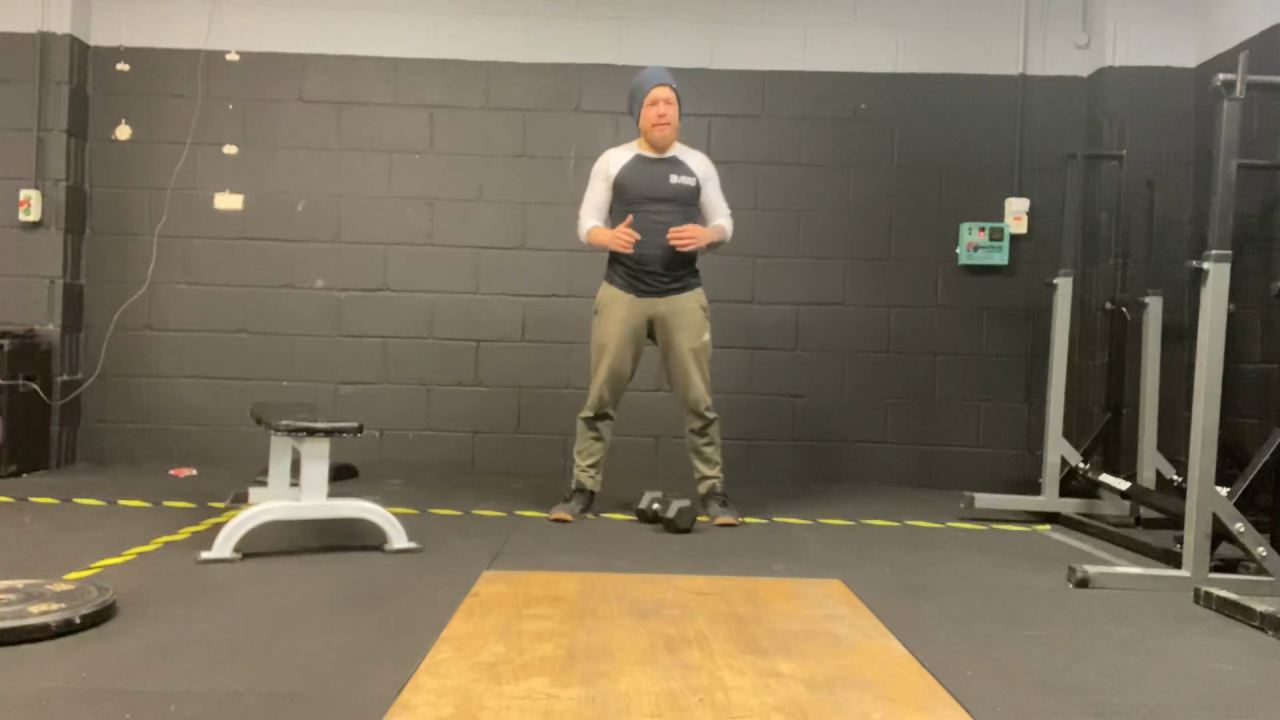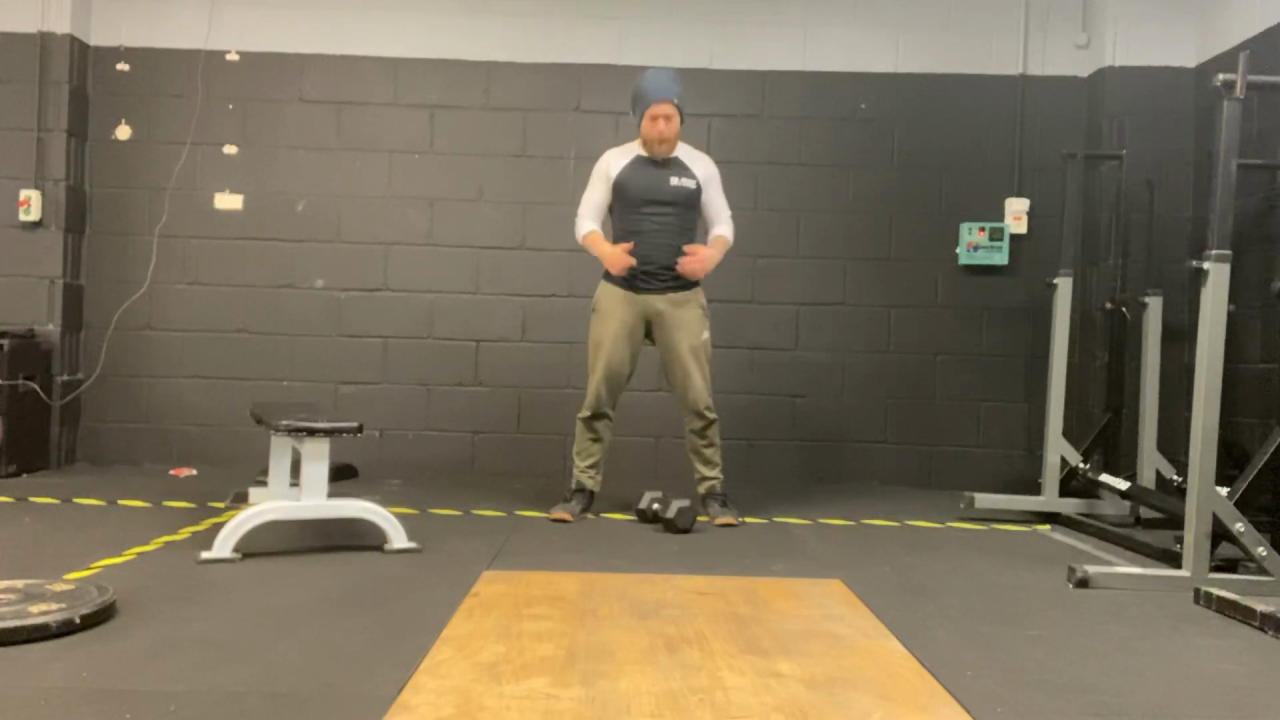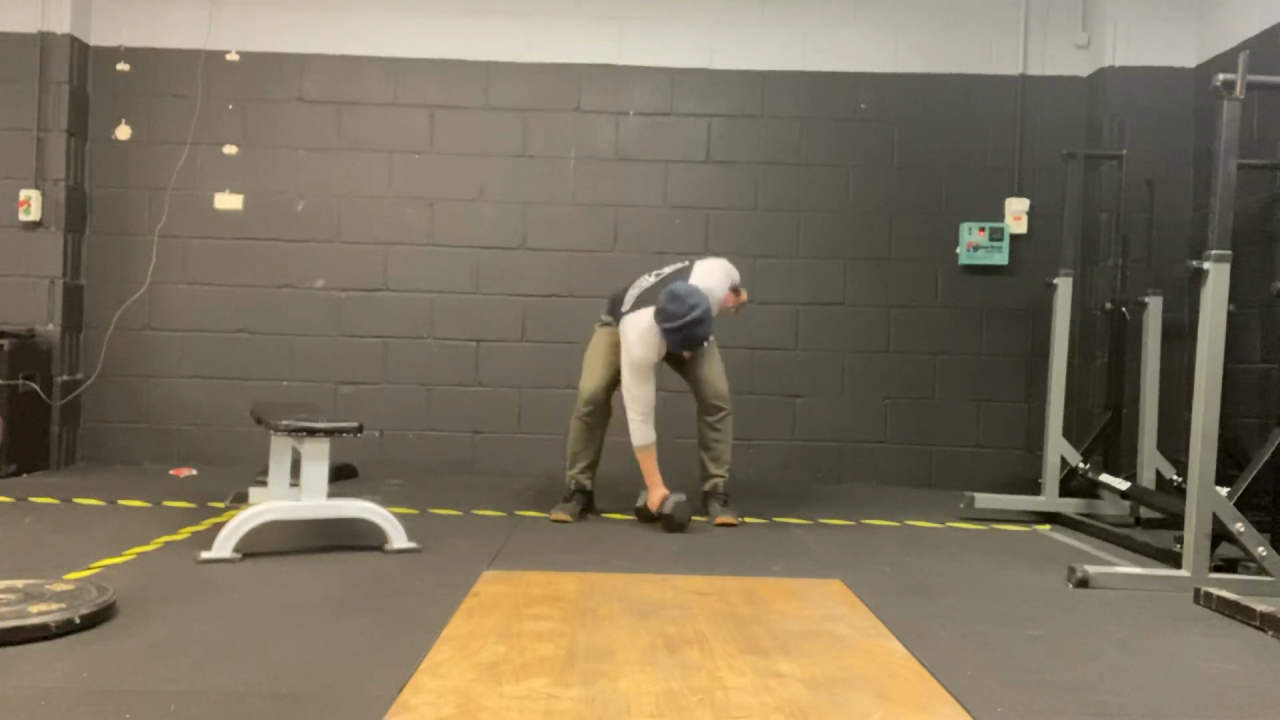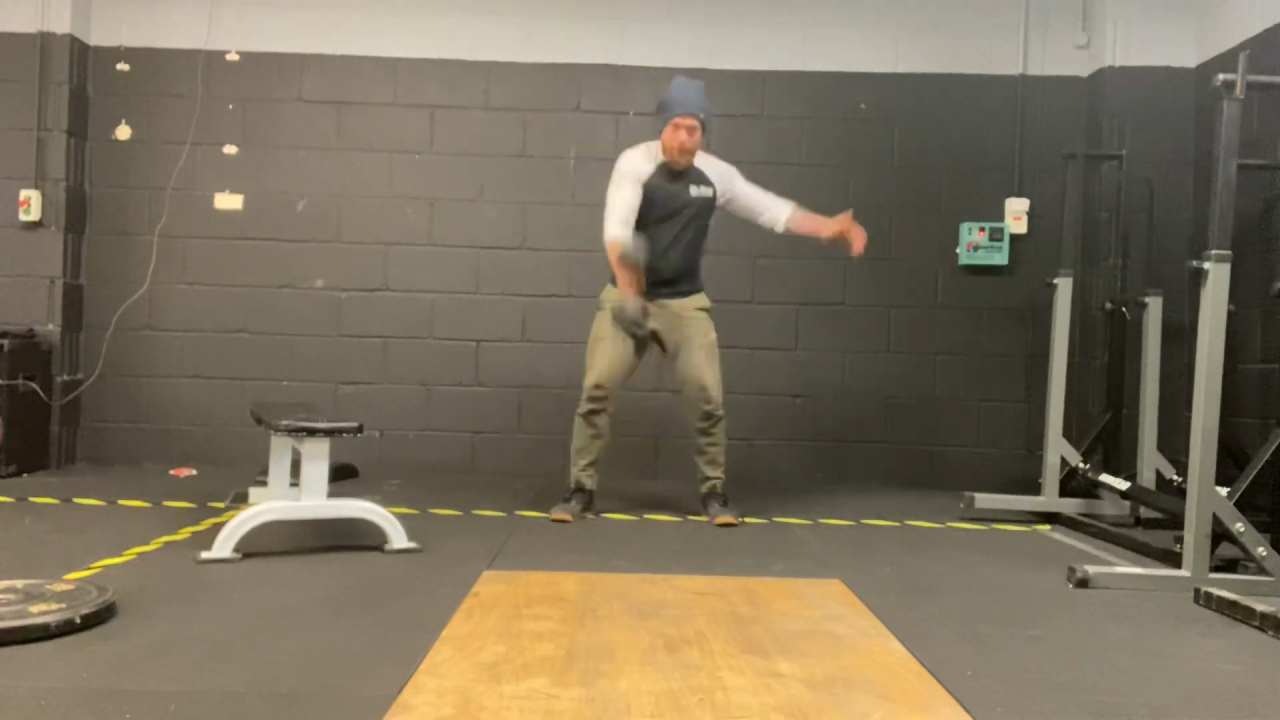
dt=1s
person 1, frame 1
left shoulder: (698, 164)
right shoulder: (612, 161)
left elbow: (724, 224)
right elbow: (587, 223)
left wrist: (705, 234)
right wrist: (610, 237)
left hip: (683, 296)
right hip: (622, 294)
left knee: (699, 400)
right knee: (601, 397)
left ankle: (713, 492)
right ankle: (583, 489)
person 1, frame 2
left shoulder: (701, 166)
right shoulder: (613, 162)
left elbow: (722, 224)
right elbow: (585, 221)
left wrist: (713, 254)
right wrist: (604, 252)
left hip: (683, 299)
right hip: (620, 295)
left knee: (699, 400)
right knee: (599, 397)
left ankle: (712, 491)
right ankle: (582, 488)
person 1, frame 3
left shoulder: (712, 282)
right shoulder: (638, 337)
left elbow: (728, 271)
right elbow: (640, 416)
left wrist: (737, 289)
right wrist: (654, 484)
left hip: (688, 328)
right hip: (619, 325)
left knee: (716, 396)
right knee: (592, 395)
left ankle: (715, 493)
right ankle: (579, 491)
person 1, frame 4
left shoulder: (715, 173)
right shoulder: (636, 162)
left elbow: (769, 208)
right elbow: (616, 229)
left wrist: (826, 227)
right wrist: (623, 271)
left hip: (685, 302)
right hip: (627, 297)
left knee: (707, 398)
right knee: (597, 391)
left ankle: (713, 493)
right ankle: (581, 490)
